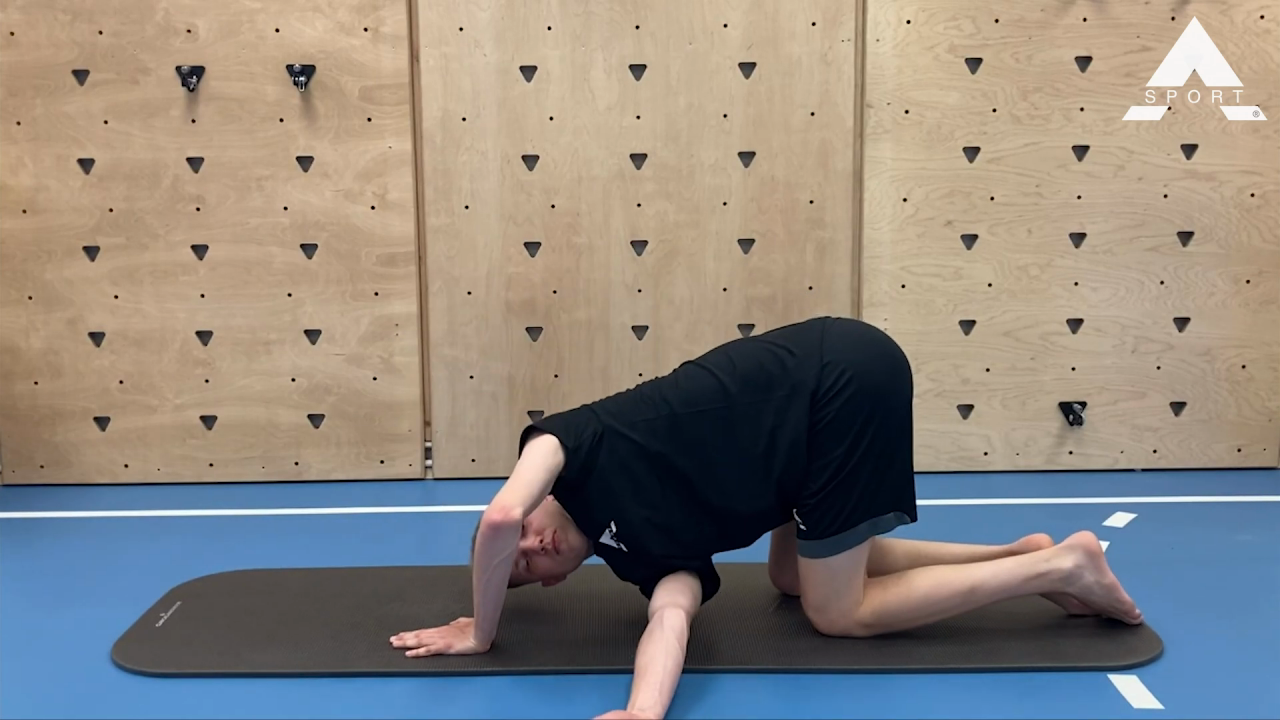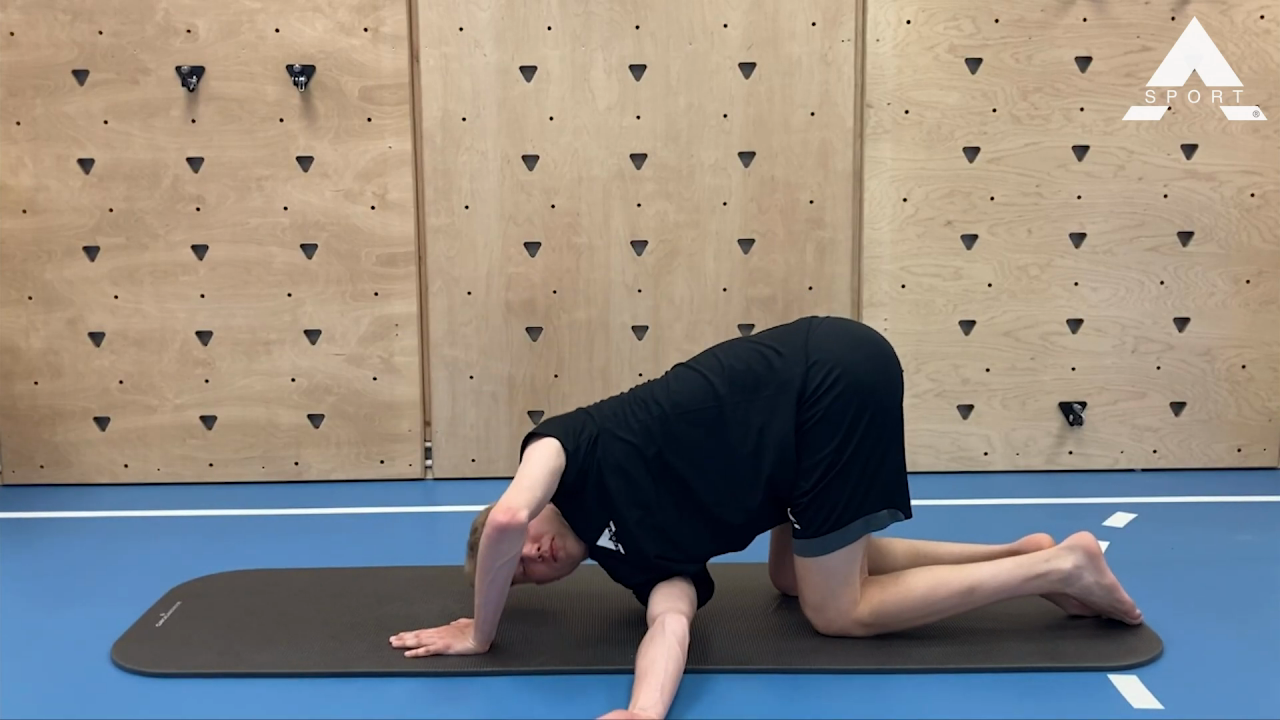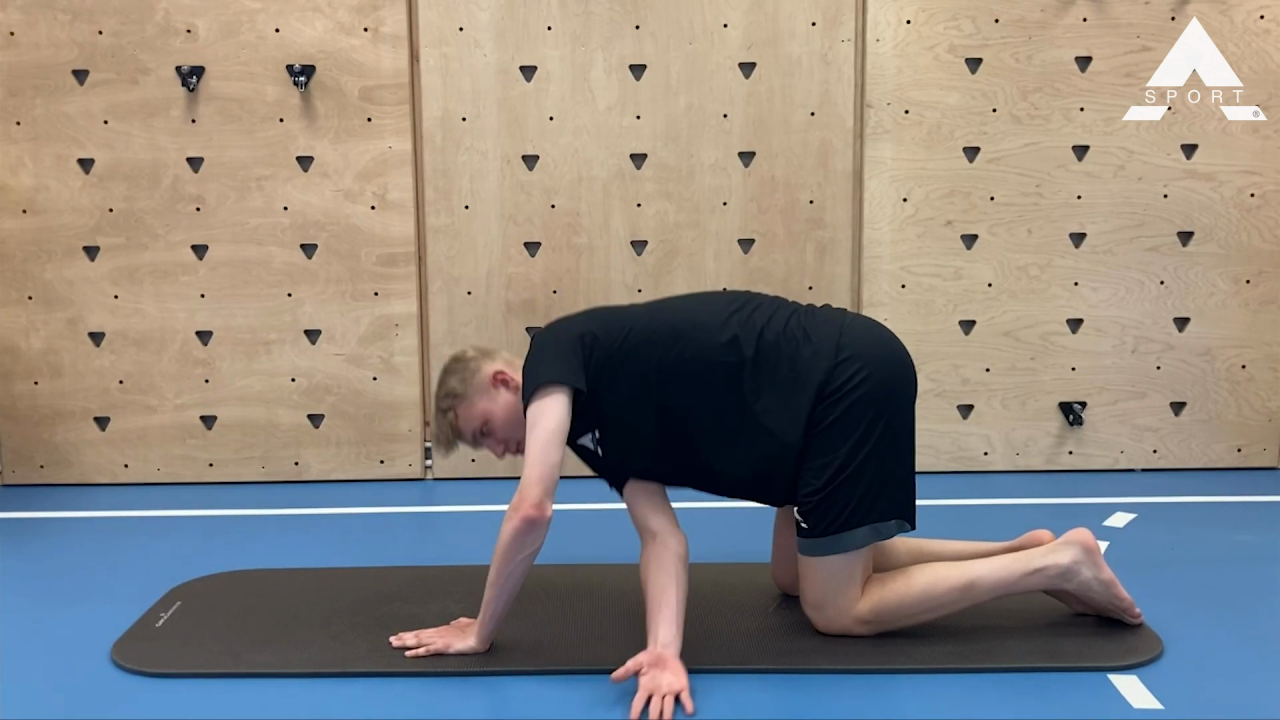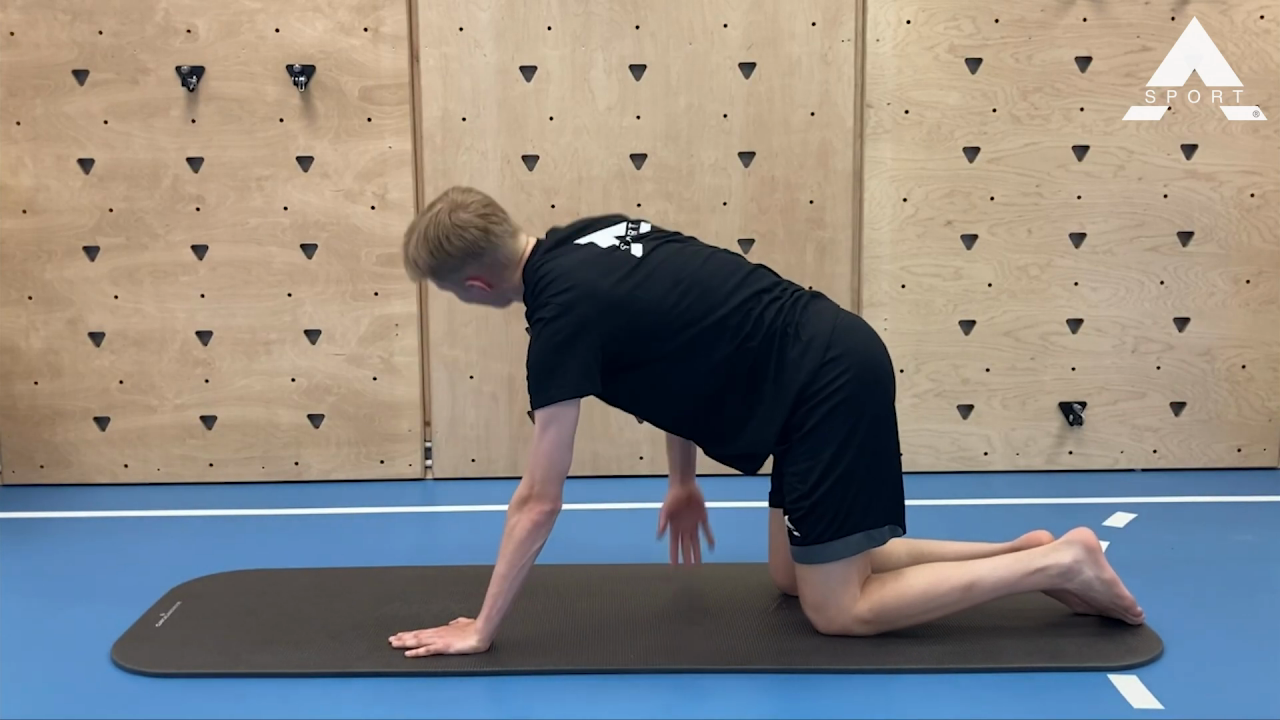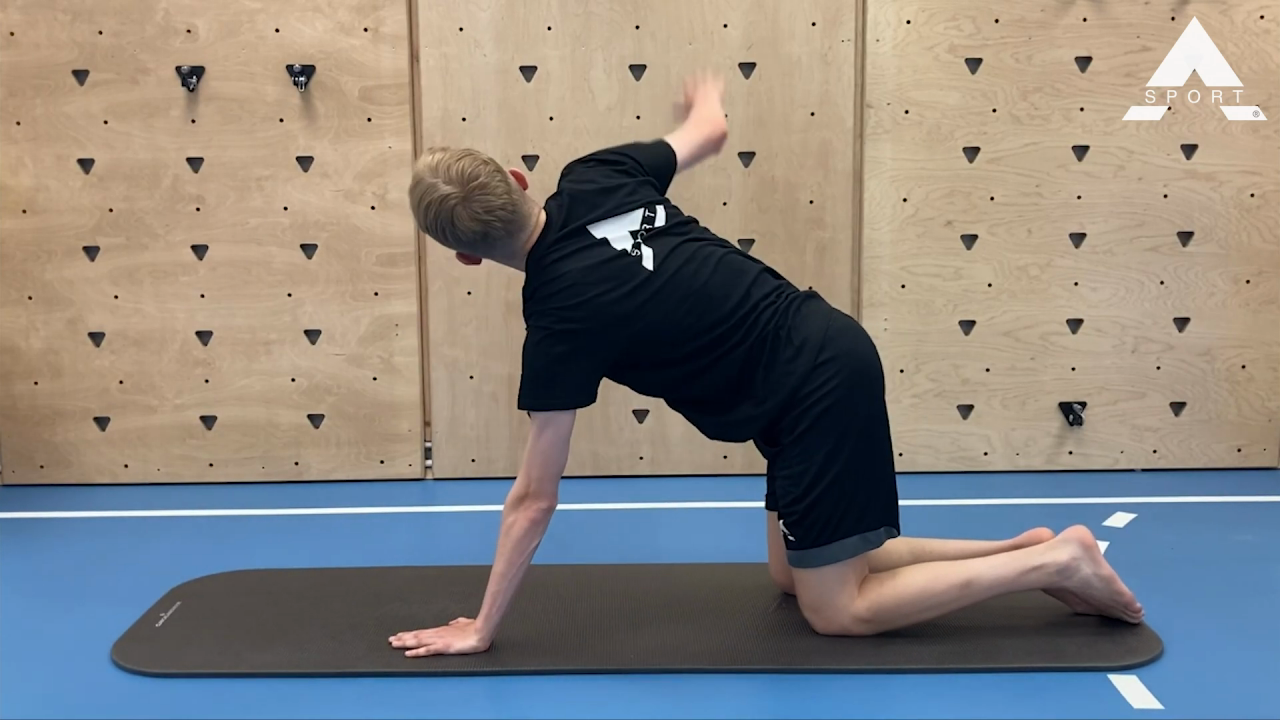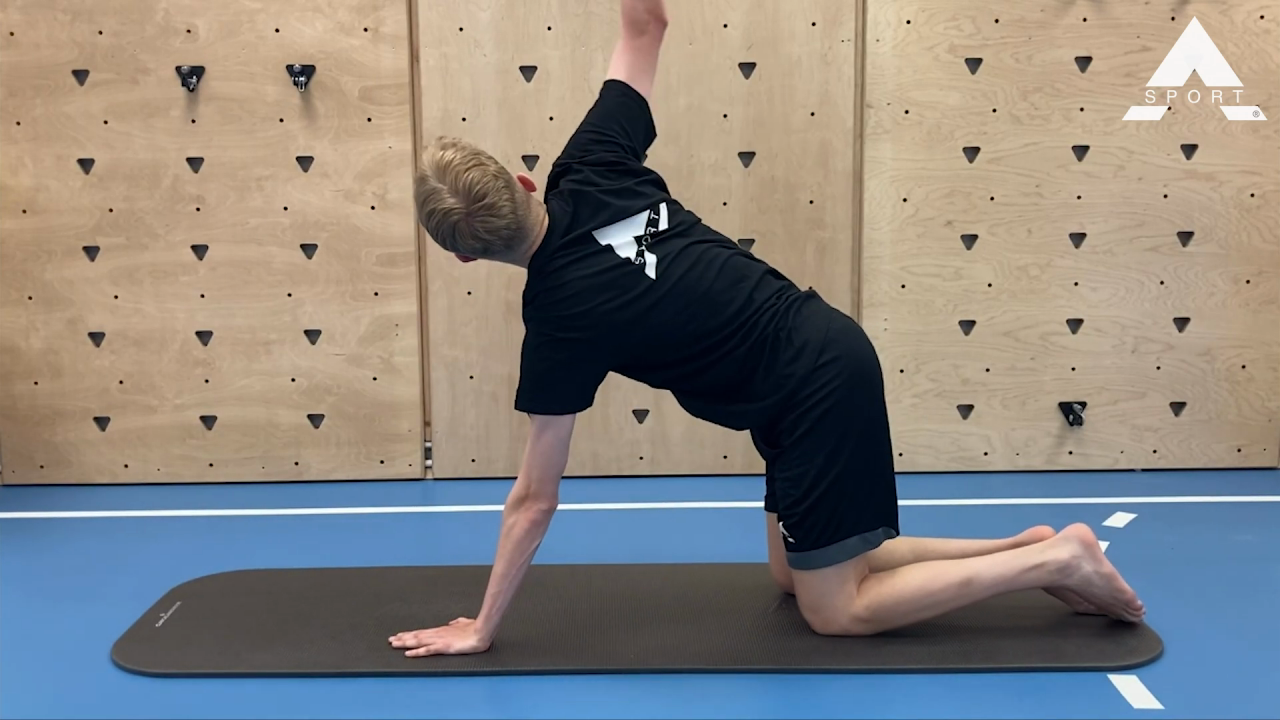
dt=0.4s
person 1, frame 1
left shoulder: (562, 442)
left elbow: (497, 517)
right elbow: (673, 617)
left wrist: (481, 632)
left hip: (843, 377)
right hip: (837, 377)
left knee: (838, 611)
right knee: (796, 576)
left ankle: (1060, 568)
right ankle: (1020, 553)
person 1, frame 2
left shoulder: (559, 441)
right shoulder: (637, 544)
left elbow: (507, 521)
right elbow: (673, 620)
left wrist: (479, 634)
left hip: (834, 378)
right hip: (834, 374)
left knee: (837, 610)
right knee: (796, 576)
left ankle: (1059, 568)
right ankle: (1023, 553)
person 1, frame 3
left shoulder: (553, 350)
right shoulder: (599, 410)
left elbow: (530, 511)
right elbow: (658, 524)
left wrist: (479, 630)
right wrist: (662, 648)
left hip: (849, 380)
right hip: (846, 371)
left knee: (836, 606)
right knee: (798, 574)
left ankle: (1056, 562)
right ankle: (1020, 549)
person 1, frame 4
left shoulder: (563, 311)
right shoulder: (579, 239)
left elbow: (539, 501)
left wrist: (481, 628)
right wrist: (685, 484)
left hip: (828, 383)
right hip: (832, 357)
left knee: (838, 608)
right knee: (795, 572)
left ankle: (1058, 563)
right ankle: (1025, 549)
person 1, frame 5
left shoulder: (561, 313)
right shoulder: (593, 179)
left elbow: (534, 498)
right elbow: (712, 127)
left wrist: (482, 627)
right wrist: (707, 87)
left hip: (813, 396)
right hip: (829, 356)
left knee: (837, 607)
right knee: (801, 568)
left ankle: (1055, 562)
right ankle: (1025, 549)
person 1, frame 6
left shoulder: (562, 315)
right shoulder: (589, 169)
left elbow: (535, 499)
left wrist: (481, 628)
left hip: (813, 394)
right hip: (825, 355)
left knee: (836, 610)
right knee: (798, 572)
left ankle: (1056, 560)
right ankle: (1026, 547)
